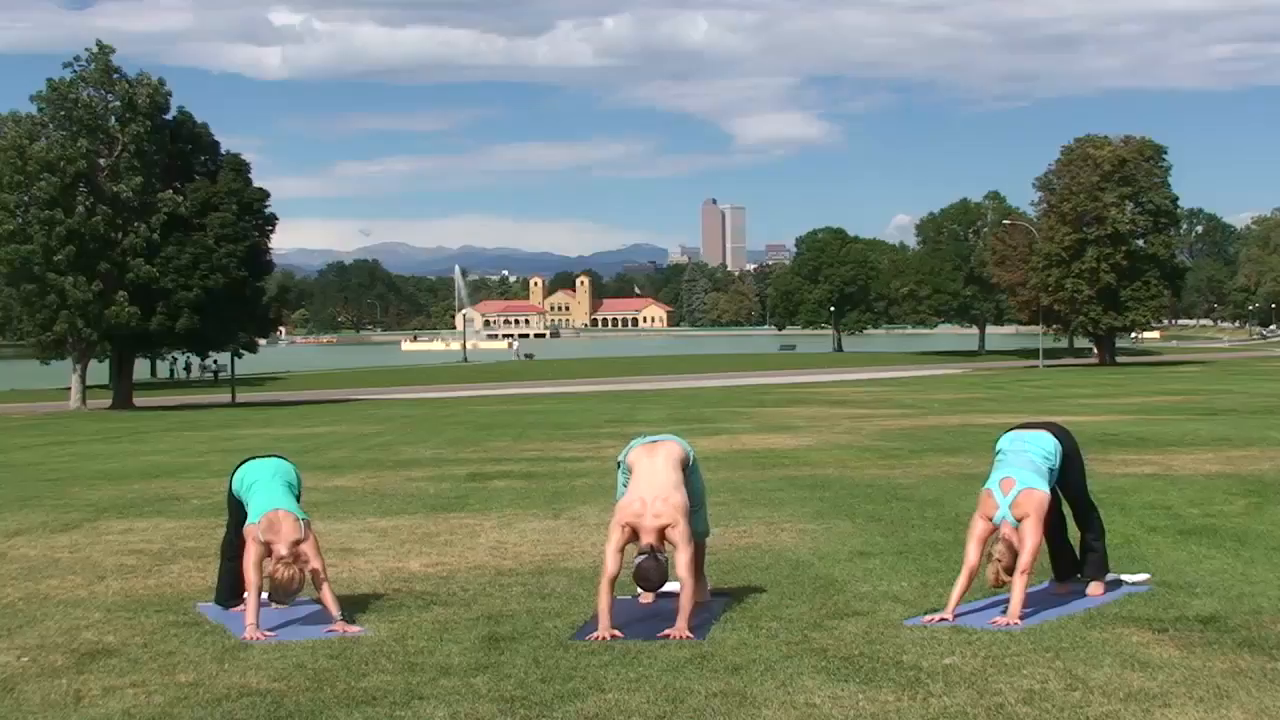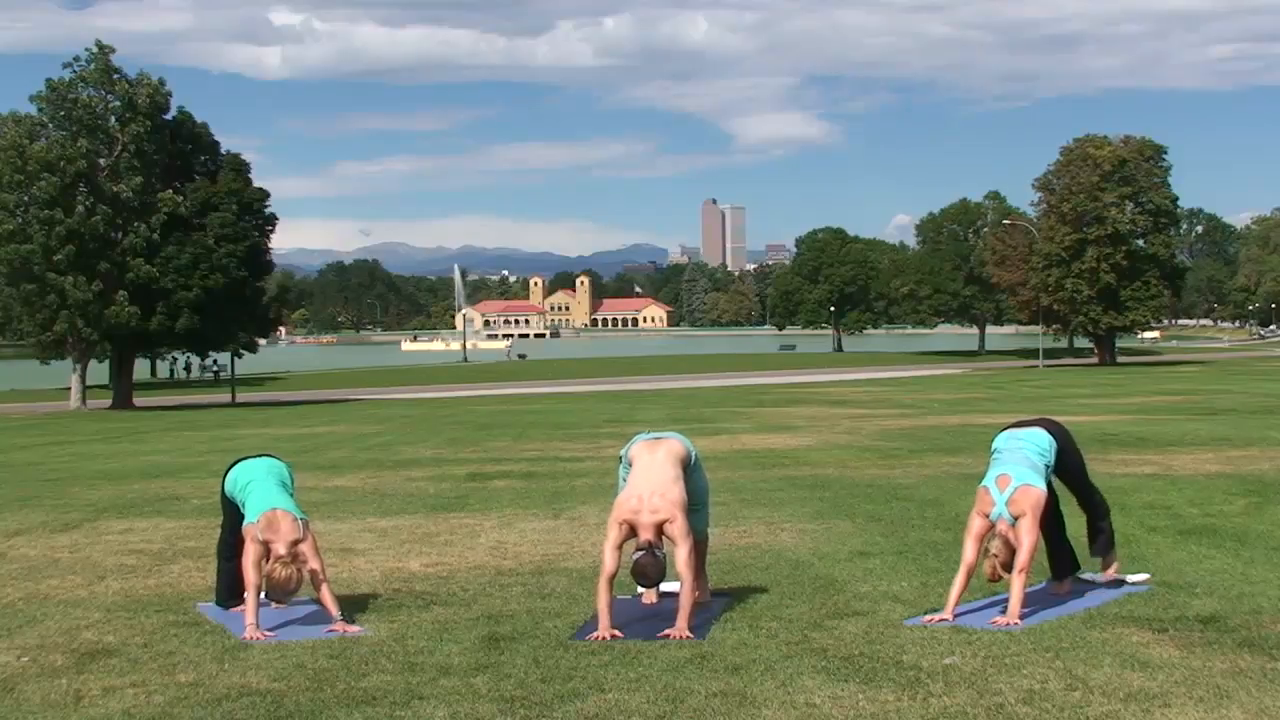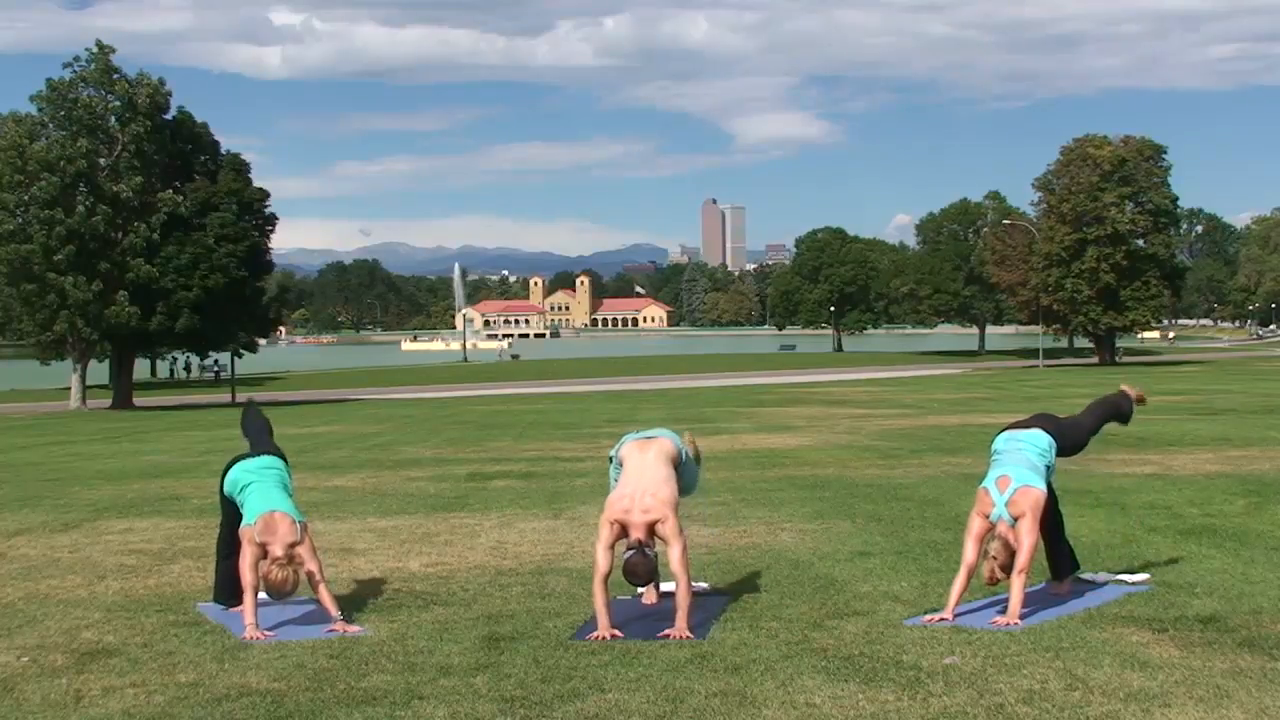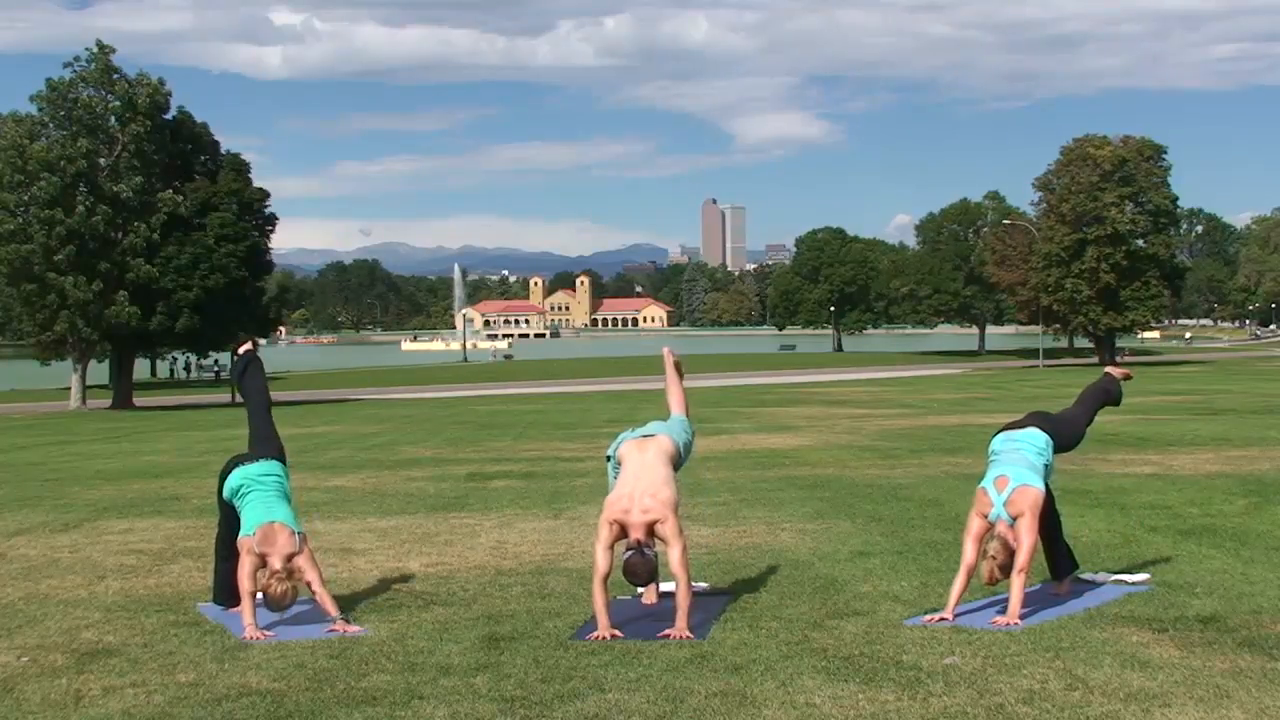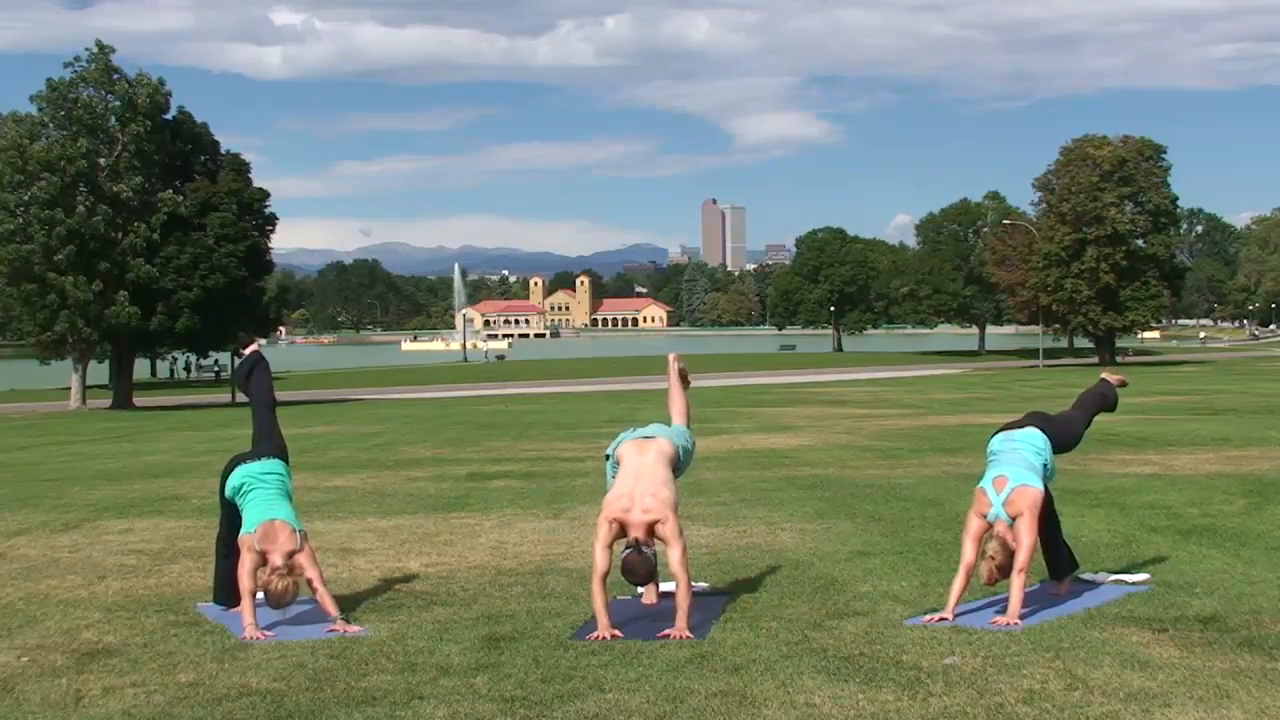
dt=0.7s
person 1, frame 1
left shoulder: (303, 535)
right shoulder: (256, 537)
left elbow: (322, 580)
right elbow: (253, 587)
left wrist: (339, 619)
right wrist: (251, 626)
right hip: (246, 476)
right knee: (236, 541)
left ankle: (278, 596)
right ankle: (228, 597)
person 1, frame 2
left shoulder: (302, 535)
right shoulder: (255, 537)
left elbow: (321, 580)
right elbow: (252, 587)
left wrist: (339, 619)
right wrist: (251, 626)
right hip: (238, 477)
right knee: (232, 542)
left ankle: (275, 596)
right ankle: (228, 598)
person 1, frame 3
left shoulder: (298, 538)
right shoulder: (253, 539)
left elbow: (318, 581)
right elbow: (249, 587)
left wrist: (338, 618)
right wrist: (250, 626)
left hip: (272, 465)
right hip: (237, 475)
left knee: (261, 437)
right knee: (230, 542)
left ankle: (251, 411)
right ankle: (228, 598)
person 1, frame 4
left shoulder: (297, 546)
right shoulder: (250, 548)
left elbow: (318, 587)
right elbow: (246, 591)
left wrist: (339, 619)
right wrist: (250, 626)
left hip: (270, 468)
right hip: (237, 477)
left knee: (260, 410)
right knee: (228, 543)
left ankle: (247, 357)
right ankle: (225, 600)
person 1, frame 5
left shoulder: (297, 543)
right shoulder: (251, 544)
left elbow: (319, 585)
right elbow: (246, 591)
left wrist: (339, 619)
right wrist: (250, 626)
left hip: (272, 467)
right hip: (239, 475)
left knee: (264, 410)
right knee: (229, 541)
left ankle: (253, 358)
right ankle: (226, 600)
person 2, frame 1
left shoulder: (675, 523)
right shoulder: (622, 525)
left elbow: (686, 579)
right elbow: (607, 578)
left wrist: (682, 625)
right wrist: (603, 626)
left hip: (678, 451)
right hip: (634, 454)
left knee: (695, 527)
left ankle: (700, 578)
right ankle: (648, 590)
person 2, frame 2
left shoulder: (673, 519)
right shoulder: (620, 521)
left elbow: (686, 577)
right elbow: (606, 576)
left wrist: (682, 625)
right wrist: (604, 625)
left hip: (680, 449)
right hip: (636, 449)
left knee: (696, 525)
left ankle: (701, 576)
right ankle: (651, 586)
person 2, frame 3
left shoulder: (663, 518)
right shoulder: (612, 519)
left elbow: (682, 577)
right elbow: (600, 578)
left wrist: (680, 627)
right wrist: (604, 626)
left hip: (667, 442)
right hip: (627, 446)
left knee: (687, 487)
left ankle: (690, 447)
right ankle: (650, 586)
person 2, frame 4
left shoulder: (664, 519)
right shoulder: (611, 520)
left elbow: (682, 577)
right elbow: (599, 577)
left wrist: (681, 624)
right wrist: (603, 625)
left hip: (666, 442)
right hip: (626, 447)
left knee: (679, 419)
left ankle: (669, 361)
right ankle: (651, 584)
person 2, frame 5
left shoulder: (664, 518)
right shoulder: (610, 519)
left elbow: (682, 577)
right elbow: (598, 577)
left wrist: (681, 625)
right wrist: (603, 625)
left hip: (666, 444)
right hip: (624, 447)
left knee: (681, 430)
left ankle: (673, 368)
right ankle: (651, 584)
person 3, frame 1
left shoulder: (1029, 511)
right shoulder: (985, 515)
left elbow: (1023, 570)
right elbow: (968, 567)
left wrist: (1012, 614)
right wrist: (948, 610)
left hip: (1054, 442)
left knee: (1081, 506)
right knee: (1051, 518)
left ankle: (1096, 574)
right ankle: (1065, 575)
person 3, frame 2
left shoulder: (1026, 509)
right shoulder: (981, 513)
left elbow: (1021, 569)
right elbow: (966, 566)
left wrist: (1012, 614)
right wrist: (947, 610)
left hip: (1047, 438)
left knee: (1083, 491)
right knee: (1048, 516)
left ankle: (1106, 553)
right ankle: (1063, 574)
person 3, frame 3
left shoulder: (1026, 508)
right shoulder: (982, 511)
left elbow: (1020, 570)
right elbow: (966, 566)
left wrist: (1013, 615)
right wrist: (948, 610)
left hip: (1045, 438)
right hip: (1008, 440)
left knee: (1089, 420)
right knee: (1048, 516)
left ankle: (1125, 396)
right ankle: (1063, 575)
person 3, frame 4
left shoulder: (1025, 507)
right shoulder: (981, 511)
left elbow: (1020, 569)
right elbow: (966, 566)
left wrist: (1012, 614)
right wrist: (948, 610)
left hip: (1042, 435)
right hip: (1006, 440)
left knee: (1081, 413)
right knee: (1045, 517)
left ankle: (1111, 378)
right ankle: (1063, 574)
person 3, frame 5
left shoulder: (1024, 507)
right shoulder: (980, 511)
left elbow: (1020, 569)
right elbow: (965, 566)
left wrist: (1013, 614)
right wrist: (948, 610)
left hip: (1040, 436)
right hip: (1004, 440)
left knee: (1079, 415)
right knee: (1044, 517)
left ankle: (1107, 384)
right ankle: (1063, 573)
